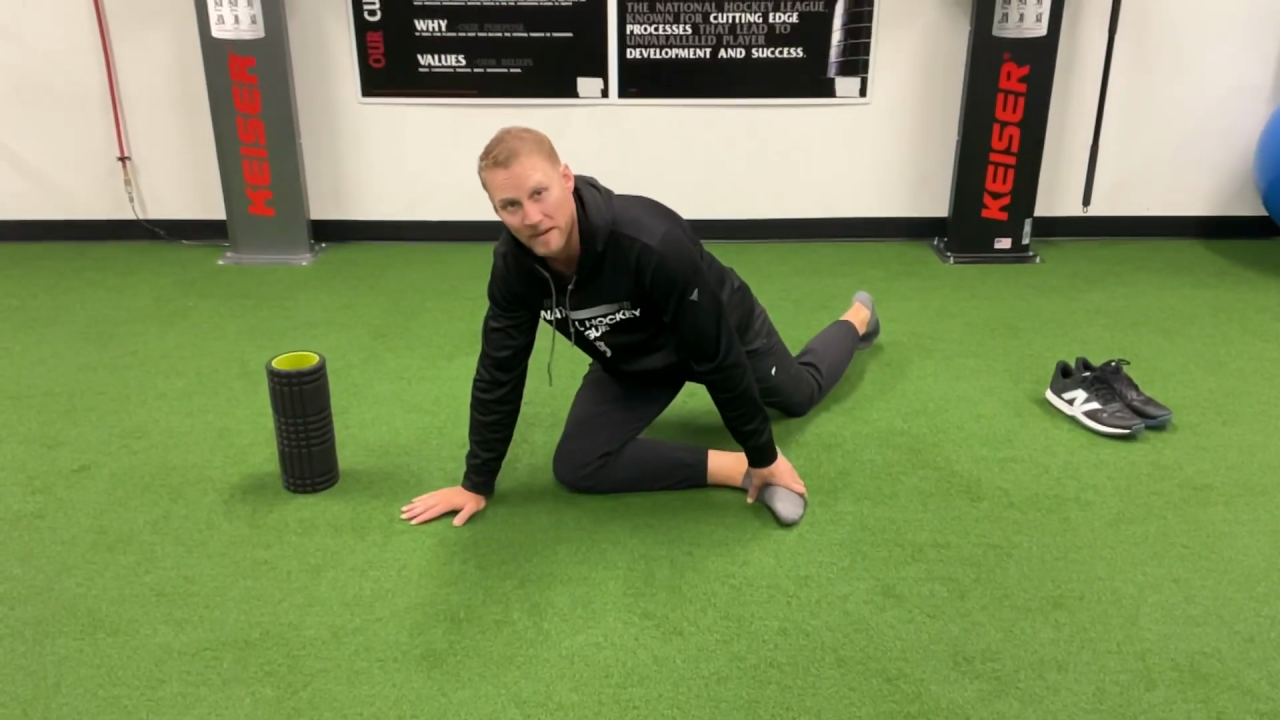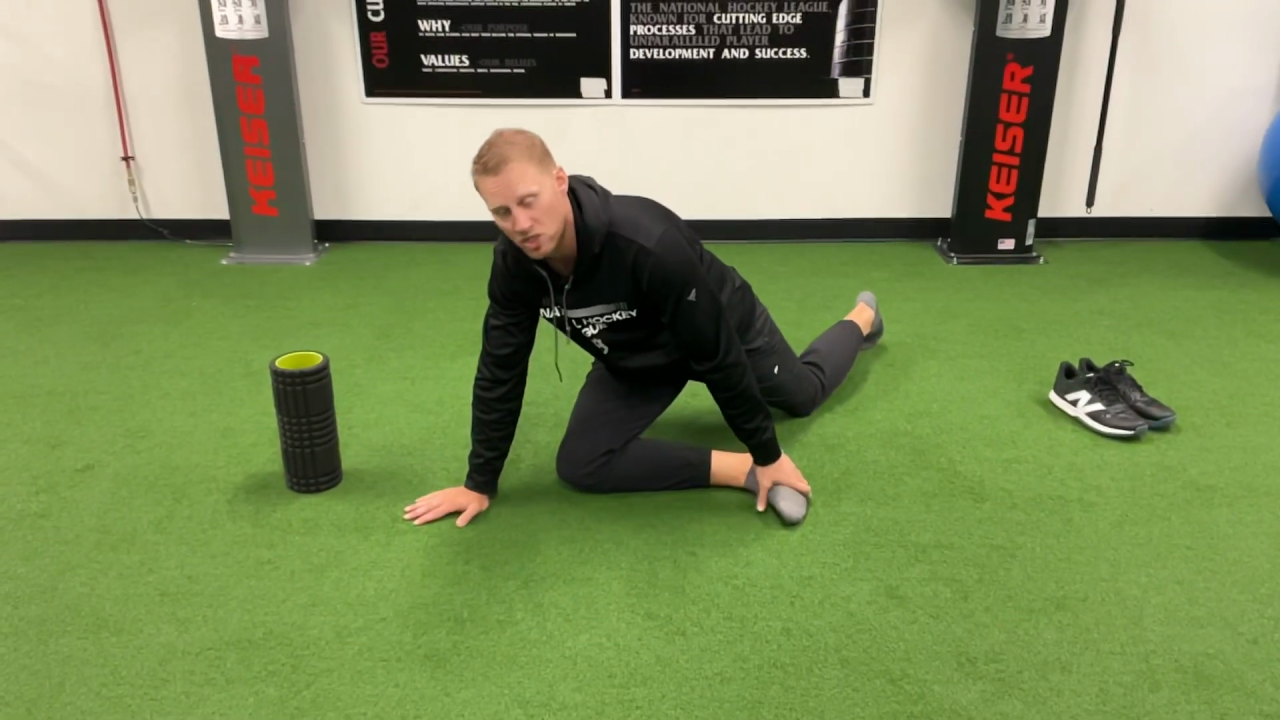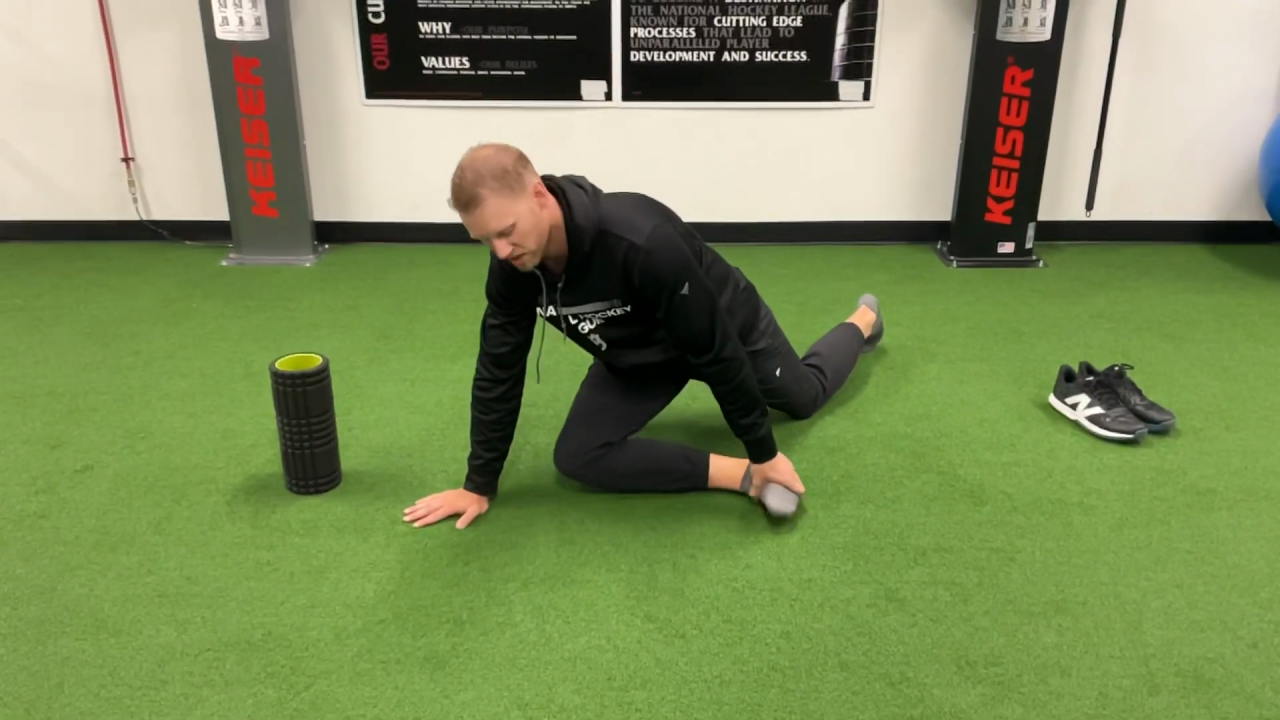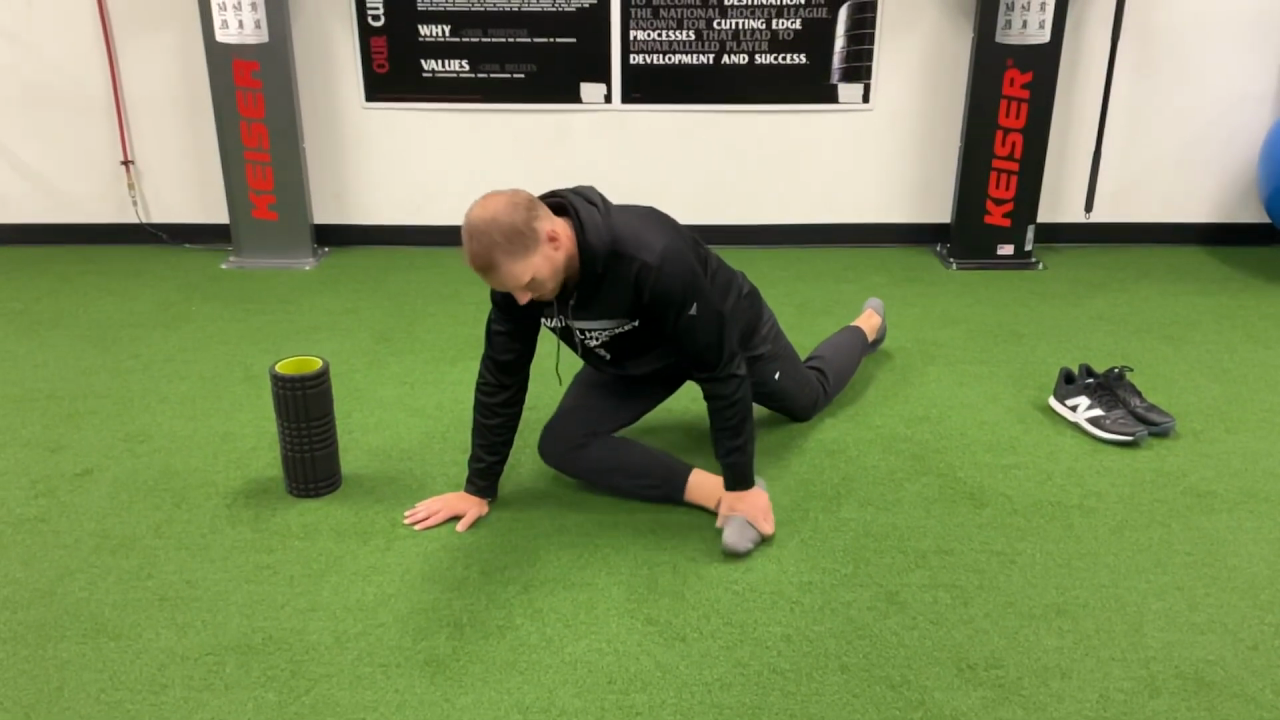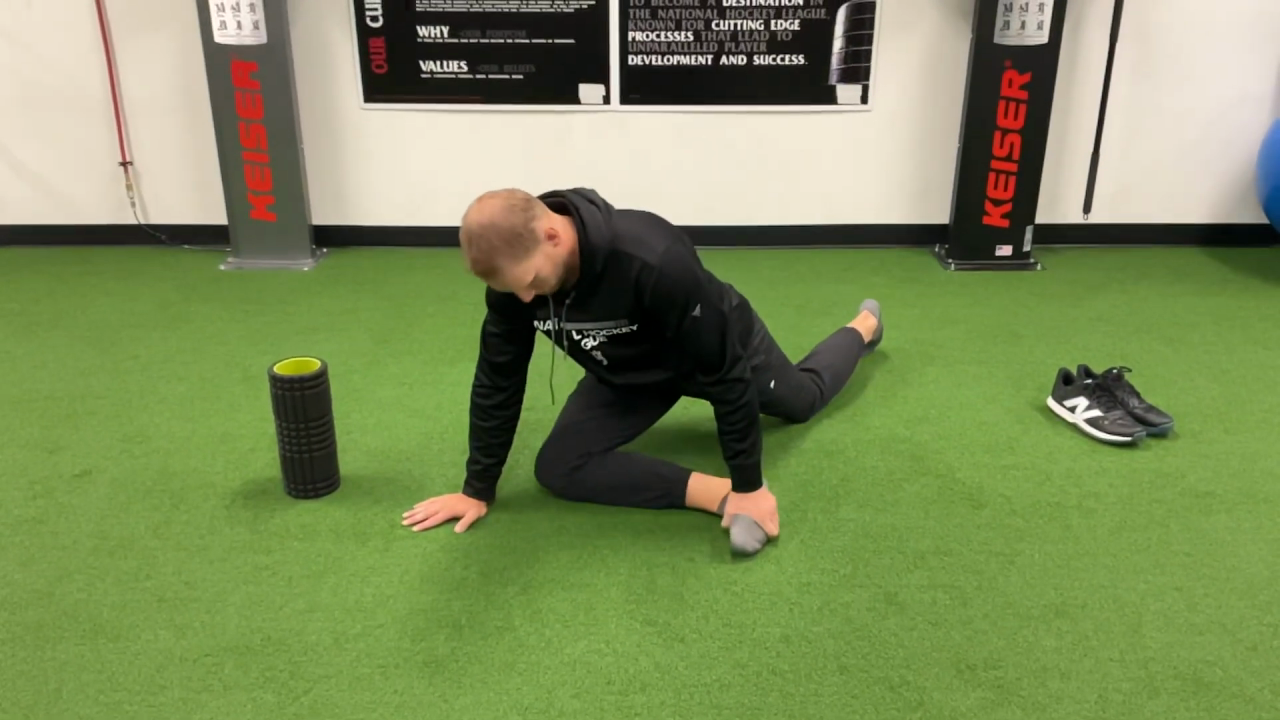
dt=0.3s
person 1, frame 1
left shoulder: (653, 243)
right shoulder: (514, 263)
left elbow: (719, 358)
right elbow: (500, 372)
left wrist: (764, 456)
right wrist: (477, 484)
left hip: (723, 329)
right hip: (631, 360)
left knee: (800, 395)
right knee: (577, 466)
left ankle: (857, 318)
right ankle: (736, 470)
person 1, frame 2
left shoulder: (649, 244)
right shoulder: (513, 262)
left elbow: (717, 357)
right elbow: (500, 371)
left wrist: (768, 454)
right wrist: (479, 483)
left hip: (725, 327)
right hip: (633, 358)
left knee: (803, 394)
right knee: (580, 464)
left ankle: (861, 319)
right ankle: (740, 471)
person 1, frame 3
left shoulder: (642, 240)
right shoulder: (511, 264)
left elbow: (719, 351)
right elbow: (499, 371)
left wrist: (763, 453)
right wrist: (479, 485)
left hip: (728, 323)
right hip: (638, 353)
left knee: (804, 397)
right knee: (578, 456)
left ankle: (861, 321)
right ankle: (738, 474)
person 1, frame 4
left shoulder: (653, 257)
right shoulder: (520, 270)
left elbow: (722, 369)
right elbow: (502, 373)
left wrist: (739, 484)
right wrist: (479, 486)
left hip: (730, 328)
right hip: (636, 355)
left knee: (805, 399)
right knee: (561, 443)
left ankle: (866, 325)
right ankle: (702, 489)
person 1, frame 5
left shoulder: (654, 261)
right shoulder: (516, 266)
left elbow: (725, 371)
right elbow: (498, 378)
left wrist: (749, 485)
right wrist: (477, 490)
left hip: (721, 343)
right hip: (629, 372)
left knee: (802, 401)
right knee: (558, 468)
left ankle: (862, 327)
right ankle: (712, 494)
